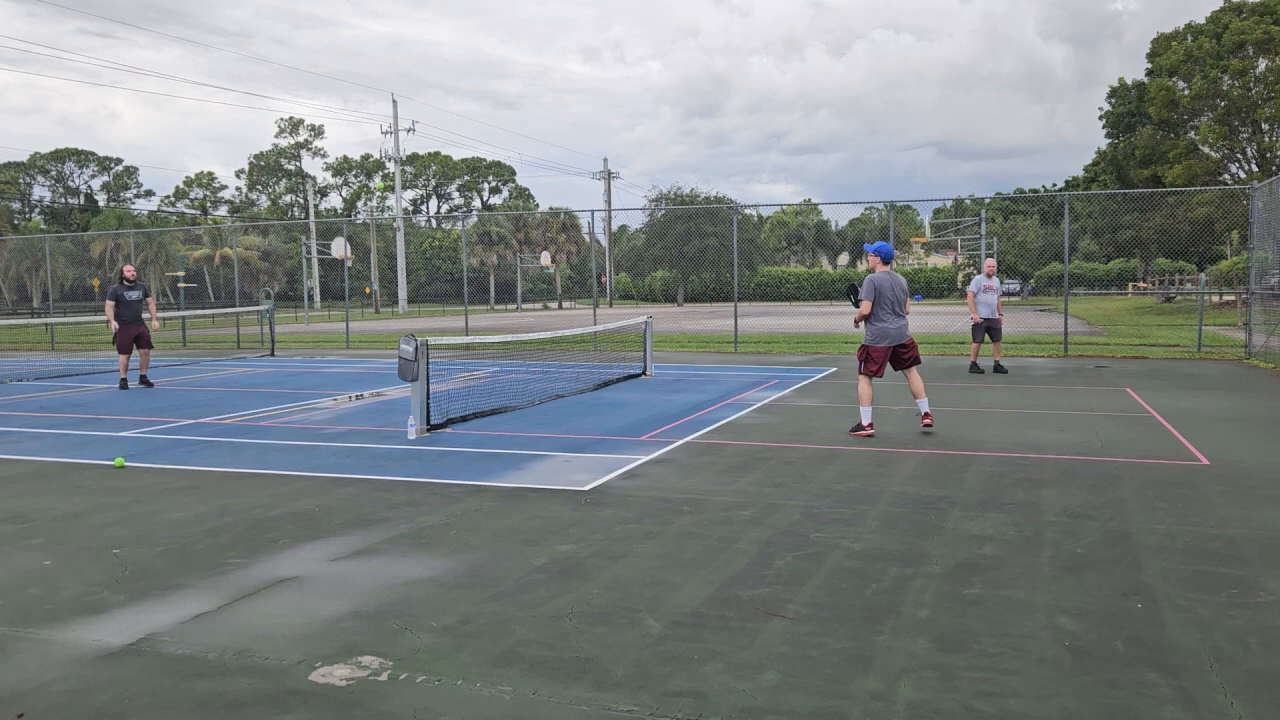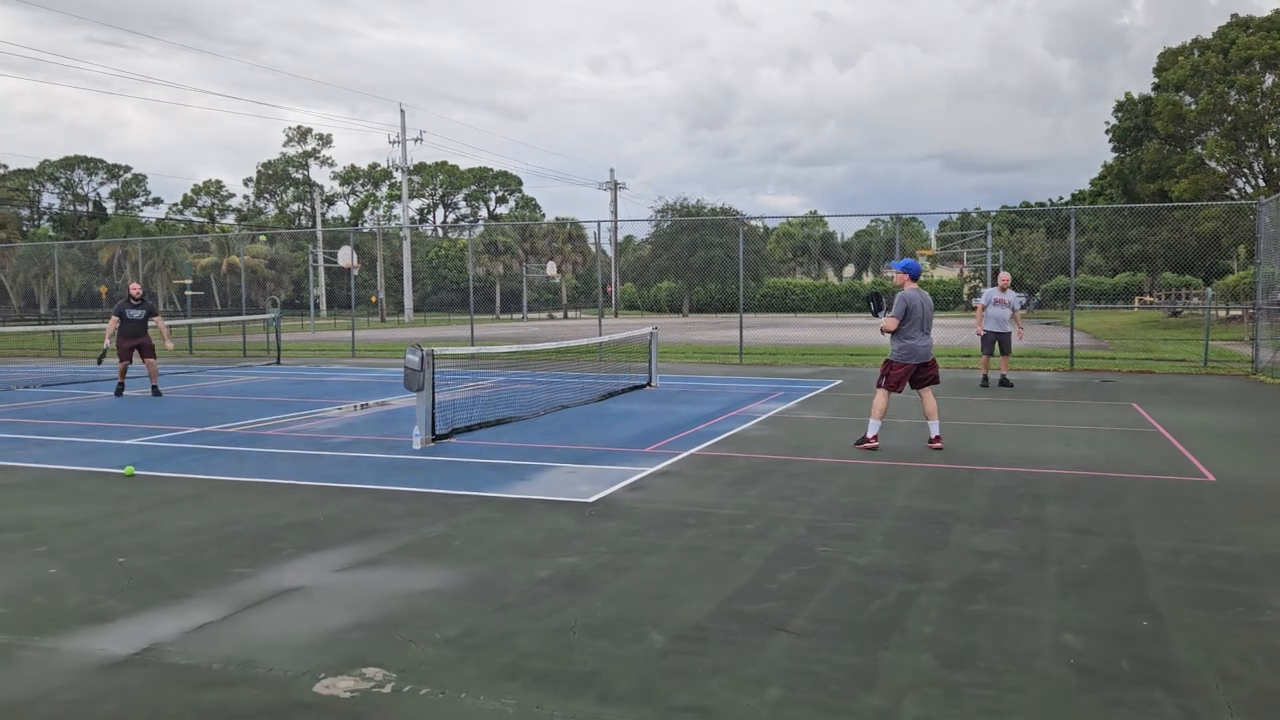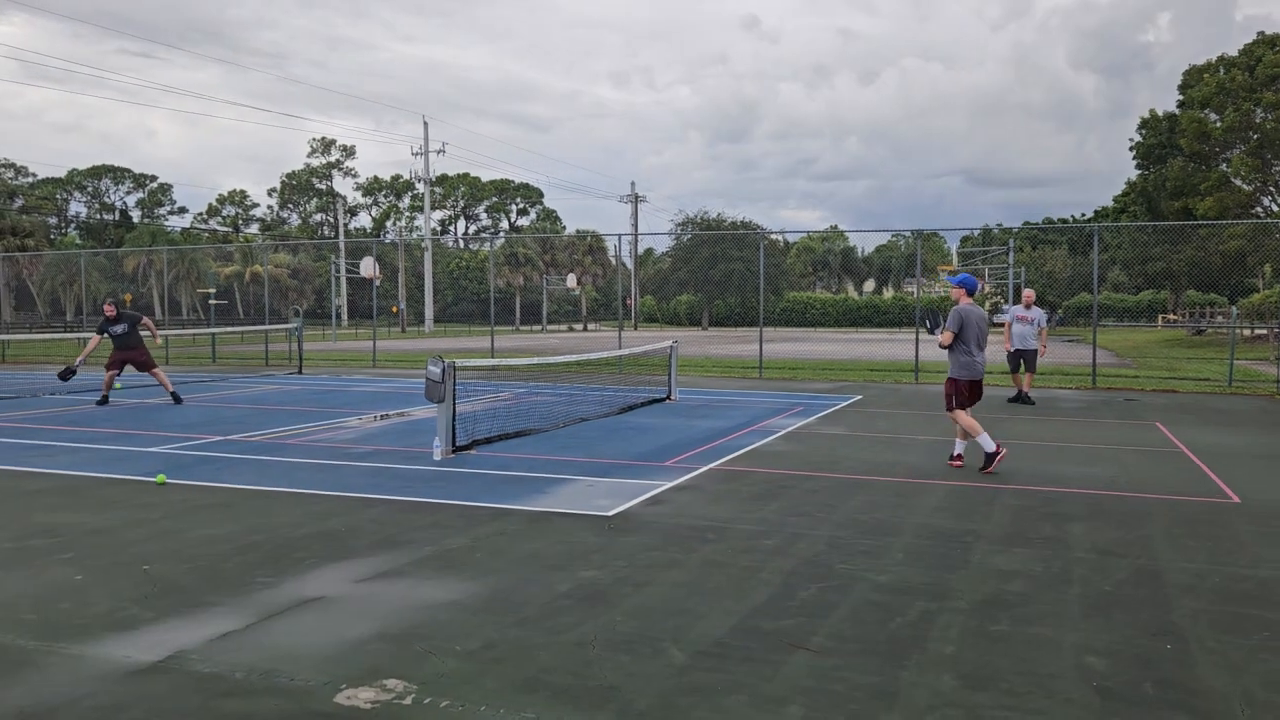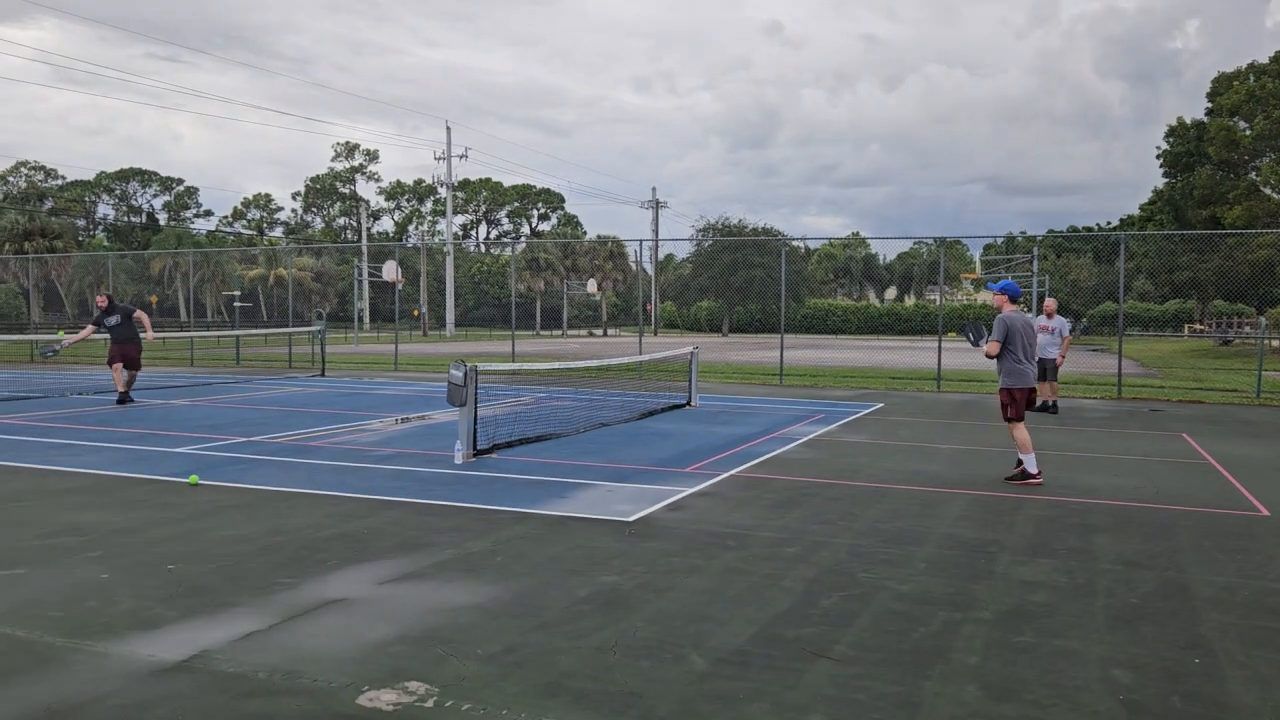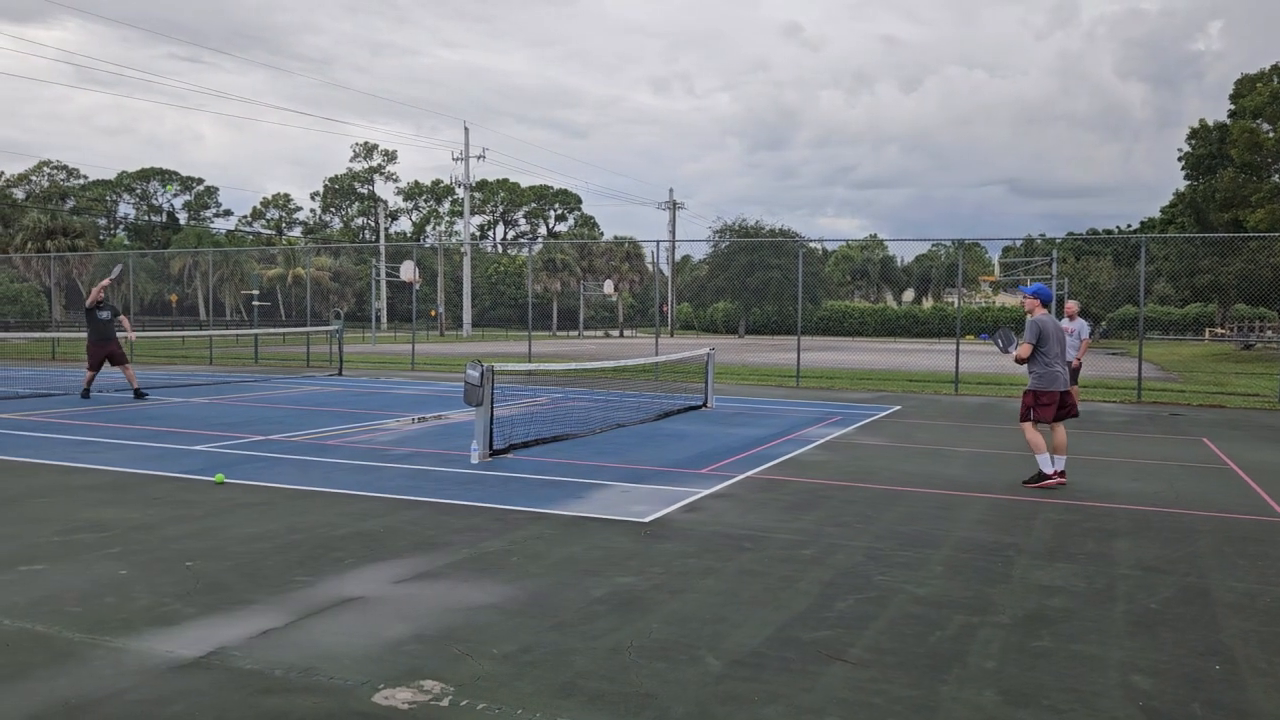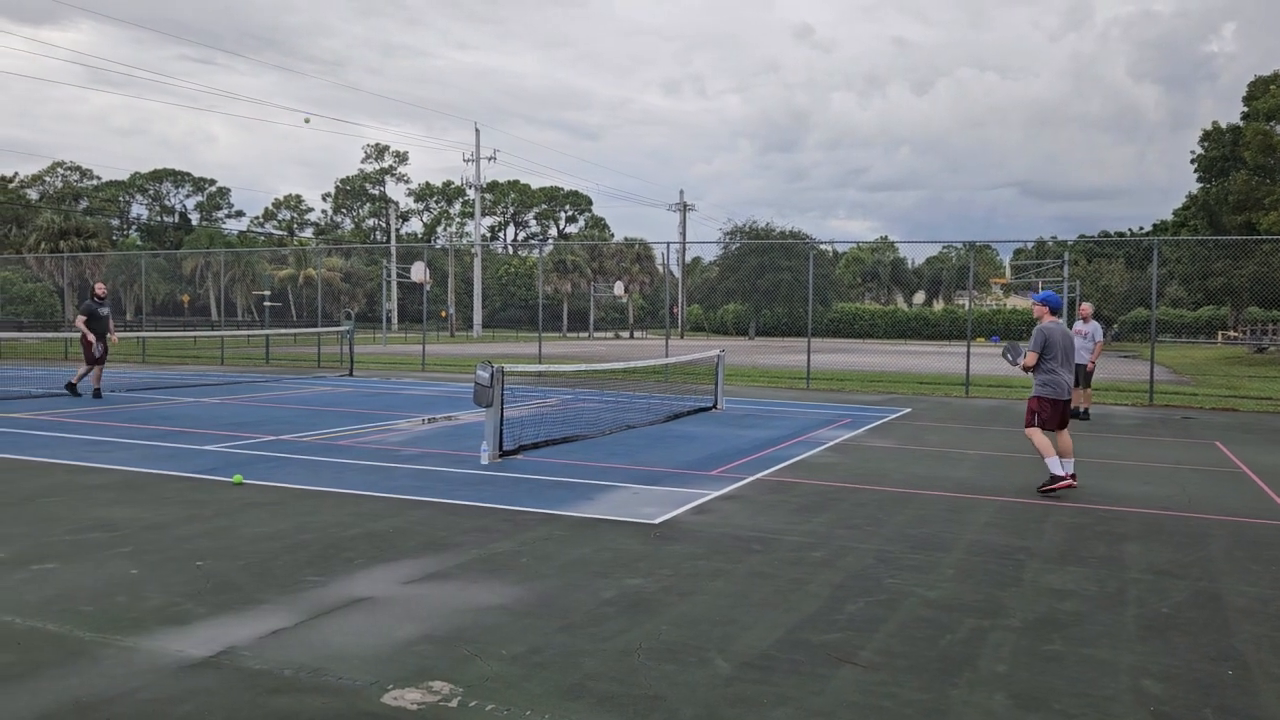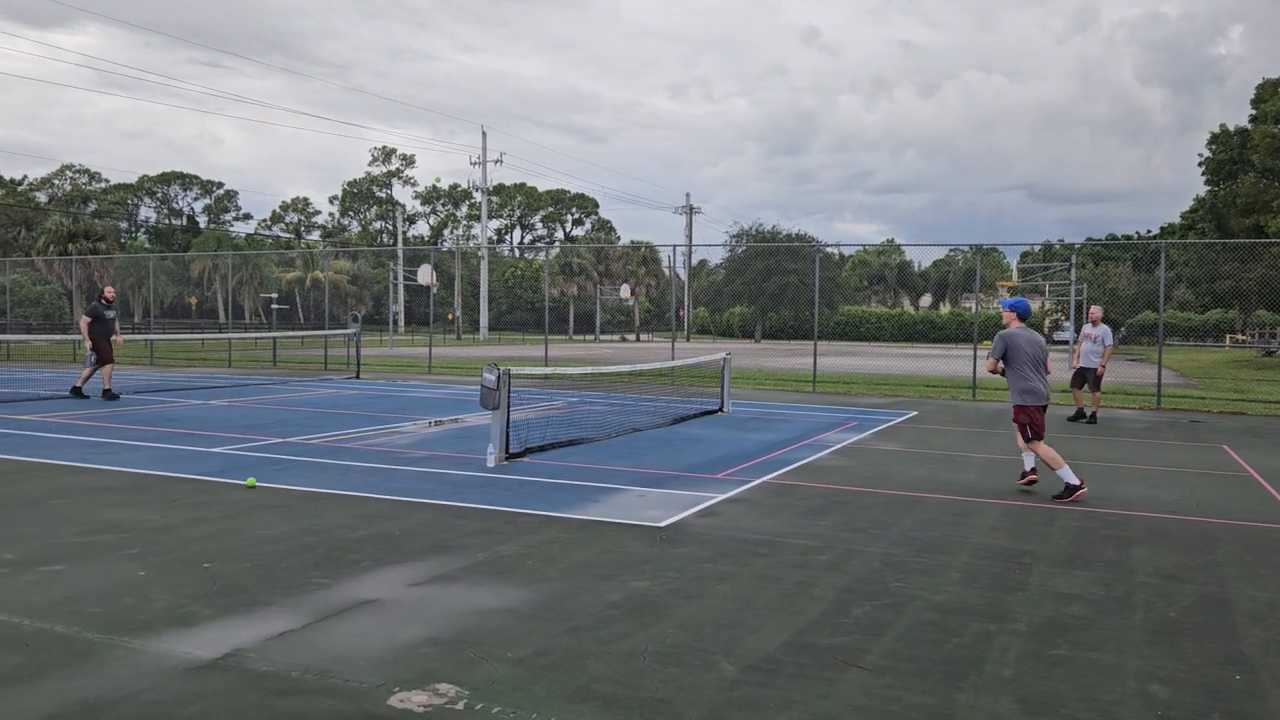
dt=0.4s
person 1, frame 1
left shoulder: (872, 280)
right shoulder: (901, 280)
left elbow: (864, 310)
right elbow: (907, 309)
left wrist: (857, 319)
left hip: (877, 338)
right hip: (901, 335)
left knee: (865, 378)
right knee: (911, 372)
left ankle: (866, 424)
right ankle: (926, 413)
person 1, frame 2
left shoulder: (904, 296)
right shoulder: (926, 297)
left elbow: (891, 326)
left wrist: (883, 325)
left hip: (903, 355)
right hip: (924, 353)
left knee: (882, 392)
right knee: (926, 392)
left ankle: (871, 436)
right ankle: (935, 436)
person 1, frame 3
left shoulder: (958, 311)
right shoulder: (982, 313)
left elbow: (945, 341)
left wrist: (940, 340)
left hip: (961, 371)
right hip: (976, 369)
left knee: (956, 413)
right knee: (962, 410)
left ankle: (992, 449)
right ankle: (958, 454)
person 1, frame 4
left shoulder: (1003, 319)
right shoulder: (1026, 319)
left elbow: (992, 351)
left wrist: (986, 350)
right wrist: (992, 349)
left hip: (1013, 380)
right hip: (1028, 377)
left knee: (1015, 424)
right knee: (1017, 419)
left ankle: (1032, 472)
right ankle: (1025, 459)
person 1, frame 5
left shoulder: (1034, 322)
right shoulder: (1055, 323)
left elbow: (1024, 353)
left wrist: (1016, 357)
right wrist: (1023, 357)
left hip: (1042, 383)
right hip: (1061, 381)
left knee: (1028, 425)
right knee: (1057, 425)
left ankle: (1046, 472)
right ankle: (1059, 471)
person 1, frame 6
left shoulder: (1042, 330)
right shoulder: (1065, 331)
left elbow: (1030, 362)
left wrist: (1024, 366)
right wrist: (1035, 366)
left hip: (1046, 390)
right hip: (1064, 389)
left knee: (1033, 431)
right knee: (1061, 430)
left ankle: (1059, 475)
right ankle: (1068, 473)
person 1, frame 7
left shoulder: (1004, 336)
right shoulder: (1038, 338)
left elbow: (991, 367)
right elbow: (1048, 369)
left wrist: (1000, 369)
left hip: (1025, 397)
right hip: (1042, 395)
left knee: (1036, 443)
right knee: (1022, 432)
left ankle: (1074, 484)
right ankle: (1030, 470)
